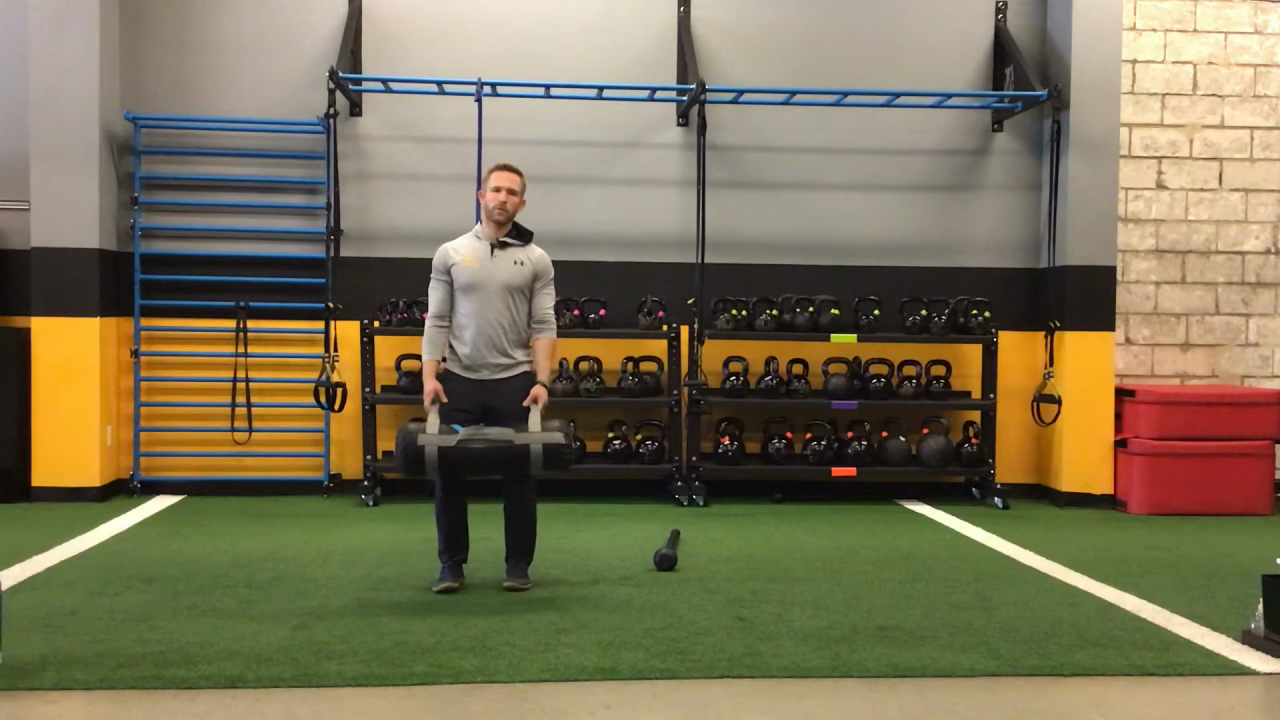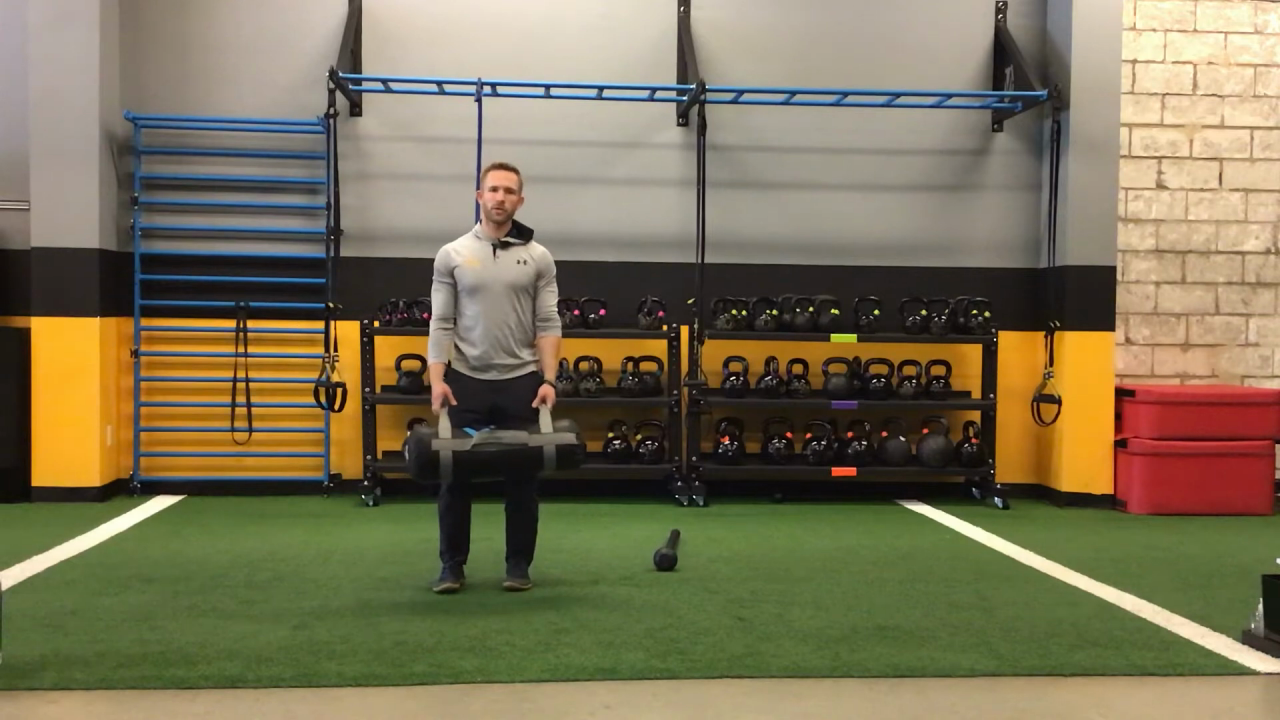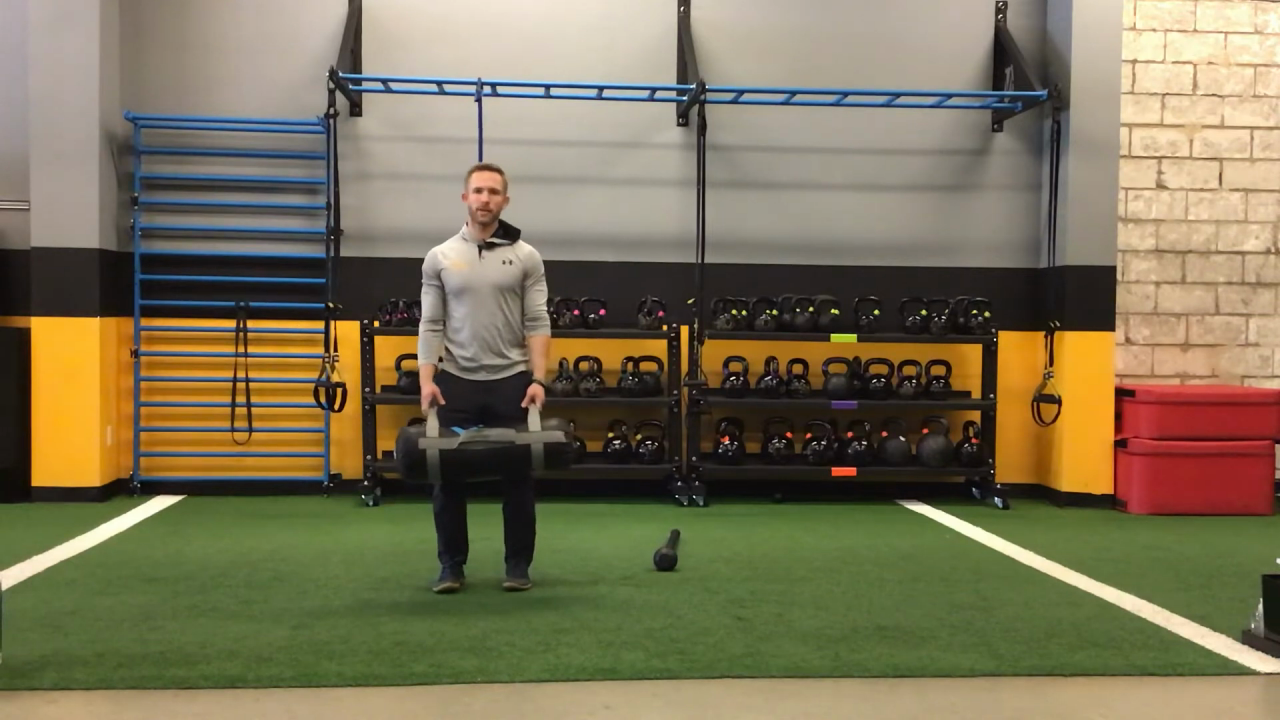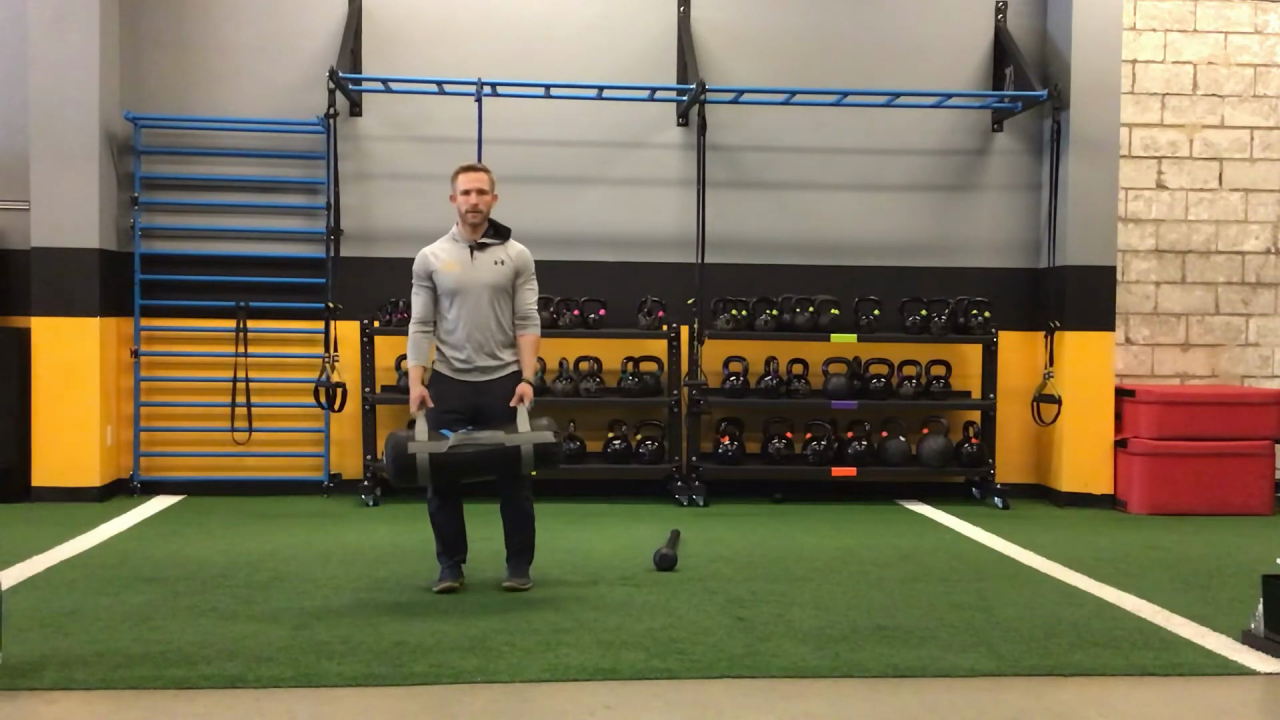
dt=0.7s
person 1, frame 1
left shoulder: (536, 260)
right shoulder: (451, 253)
left elbow: (544, 326)
right elbow: (437, 321)
left wrist: (541, 381)
right wrist: (430, 376)
left hip: (514, 383)
right hip: (459, 382)
left knee: (518, 478)
right knee: (449, 475)
left ankle: (518, 564)
right ankle: (452, 564)
person 1, frame 2
left shoulder: (538, 257)
right shoulder: (452, 255)
left elbow: (548, 324)
right elbow: (441, 324)
left wrist: (548, 380)
right wrist: (437, 379)
left hip: (520, 383)
right hip: (466, 382)
left knee: (522, 478)
right knee: (455, 477)
left ankle: (518, 564)
right ankle: (452, 565)
person 1, frame 3
left shoulder: (526, 257)
right shoulder: (439, 257)
left elbow: (537, 324)
right elbow: (431, 325)
left wrist: (537, 379)
right wrist: (427, 379)
left hip: (510, 383)
right hip: (456, 383)
left knee: (517, 478)
right knee: (448, 478)
left ankle: (518, 565)
right ankle: (451, 566)
person 1, frame 4
left shoulder: (517, 256)
right shoulder: (430, 258)
left elbow: (528, 322)
right elbow: (421, 326)
left wrist: (527, 378)
right wrist: (416, 381)
left hip: (503, 382)
right hip: (449, 383)
left knee: (514, 479)
right knee: (442, 478)
left ankle: (519, 565)
right ankle: (451, 565)
